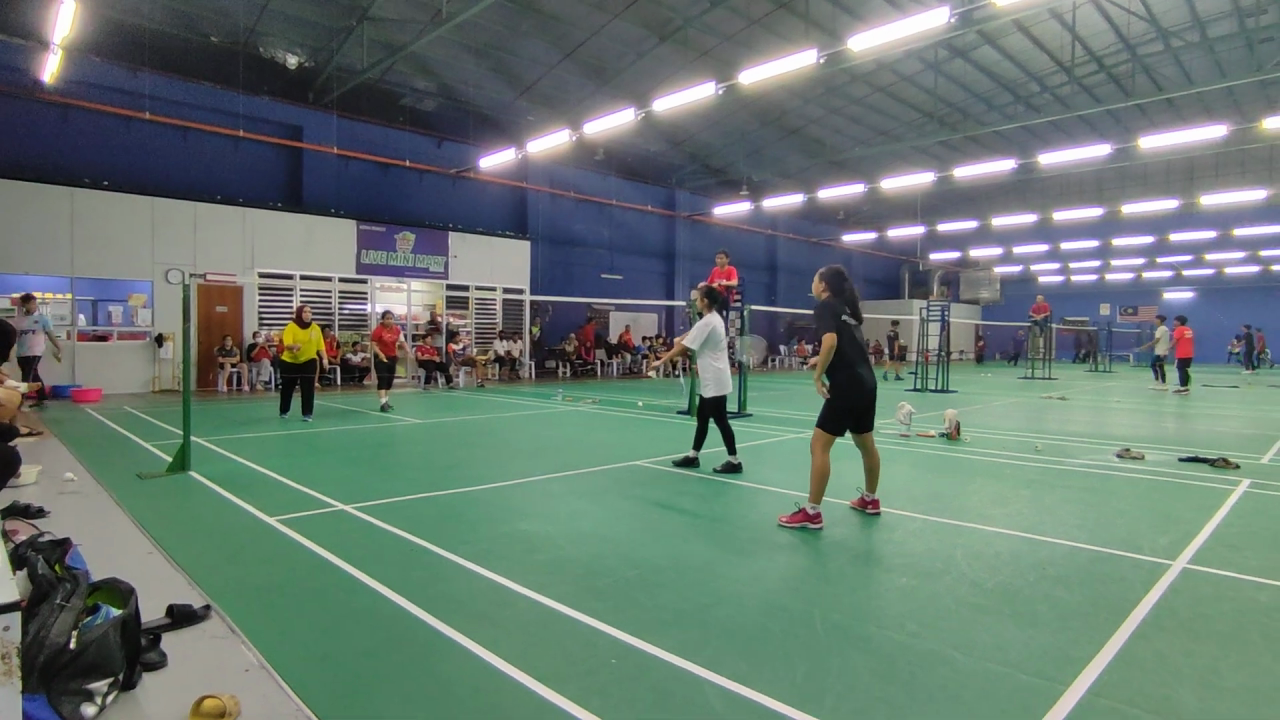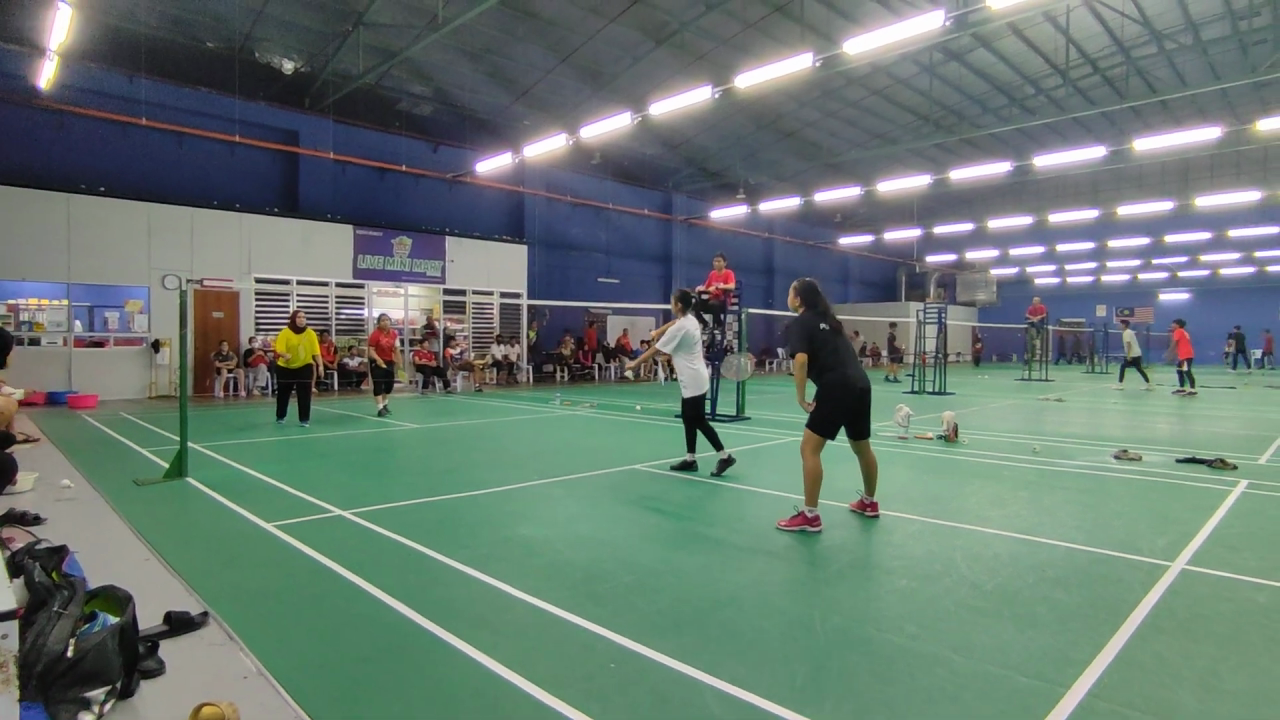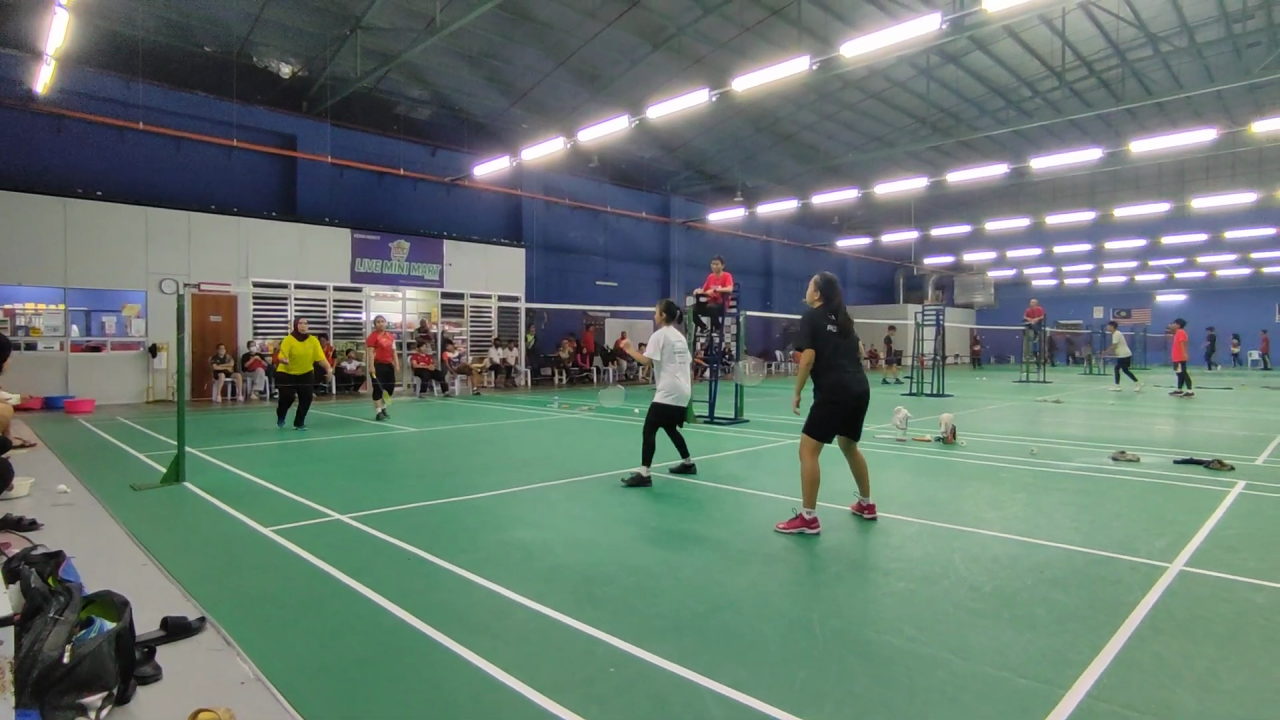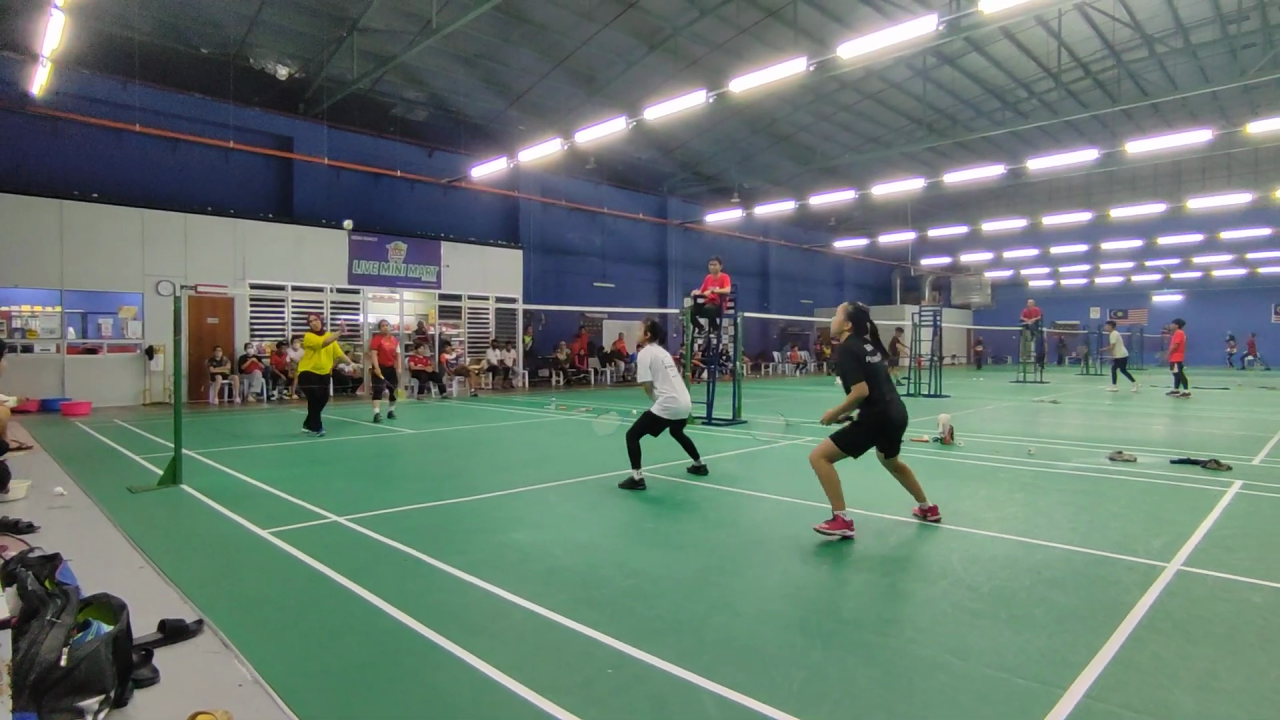
dt=0.7s
person 1, frame 1
left shoulder: (826, 306)
right shoulder: (848, 308)
left elbow: (830, 342)
left wrist: (818, 376)
right wrist: (823, 361)
left hip: (846, 386)
right hip: (867, 383)
left knee: (819, 446)
right knee: (866, 443)
left ankle: (812, 512)
right ankle: (870, 499)
person 1, frame 2
left shoulder: (801, 322)
right shoulder: (827, 319)
left elbow: (801, 361)
left wrist: (801, 398)
right wrist: (814, 372)
left hip: (836, 389)
right hip: (861, 386)
left knee: (809, 449)
right knee: (862, 447)
left ankle: (810, 515)
right ankle: (869, 502)
person 1, frame 3
left shoulder: (811, 317)
right shoulder: (842, 318)
left elbow: (808, 358)
right elbow: (857, 352)
left wrist: (797, 392)
left hip: (833, 391)
right hip: (860, 388)
left knee: (808, 451)
right knee: (848, 446)
left ankle: (808, 518)
right ankle: (866, 504)
person 1, frame 4
left shoulder: (847, 350)
right shoulder: (868, 345)
left elbow: (861, 391)
left wrist: (835, 413)
right wrist: (847, 412)
left hip: (878, 418)
right hip: (896, 414)
left knee: (819, 457)
right knee: (891, 462)
left ankle: (842, 519)
right ankle: (927, 508)
person 2, frame 1
left shoulder: (707, 323)
right shoulder: (713, 318)
left elbow: (682, 347)
left wrist: (660, 362)
right wrist: (682, 338)
left hip: (715, 381)
right hip: (710, 380)
left knee: (720, 420)
right knee: (702, 418)
left ankle: (734, 461)
right ankle: (693, 456)
person 2, frame 2
left shoulder: (679, 328)
right shoulder: (690, 320)
left elbow: (655, 349)
left wrist: (635, 363)
right wrist: (659, 332)
left hip: (693, 382)
right hip: (693, 380)
left knee: (699, 421)
right knee: (688, 419)
left ankle: (724, 456)
right ankle: (690, 459)
person 2, frame 3
left shoulder: (660, 335)
right shoulder: (680, 336)
left elbow: (646, 360)
left wrist: (629, 349)
left hip: (669, 392)
right hip: (683, 391)
left knee: (649, 430)
right knee: (671, 428)
left ankle: (644, 473)
right ankle: (688, 463)
person 2, frame 4
left shoulder: (644, 353)
right shoulder: (663, 352)
left elbow: (647, 385)
left wrist: (654, 403)
right wrist: (658, 401)
left hip: (668, 405)
right hip: (685, 403)
left knee: (632, 435)
right knee: (676, 432)
left ankle: (637, 477)
right ankle: (699, 465)
